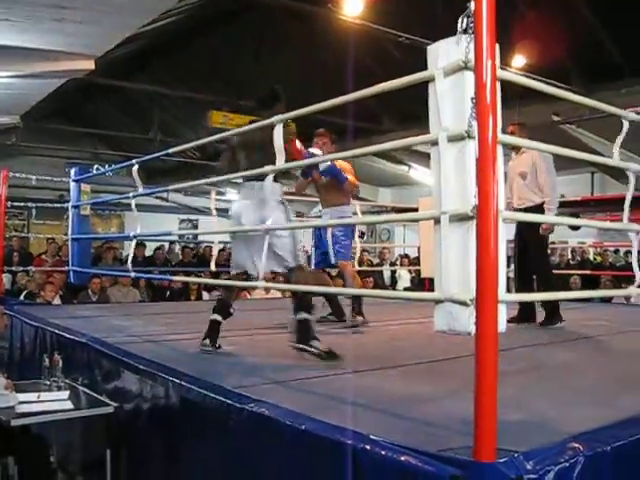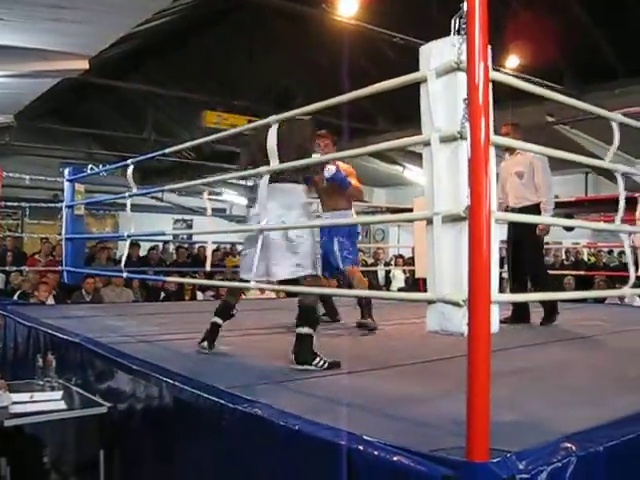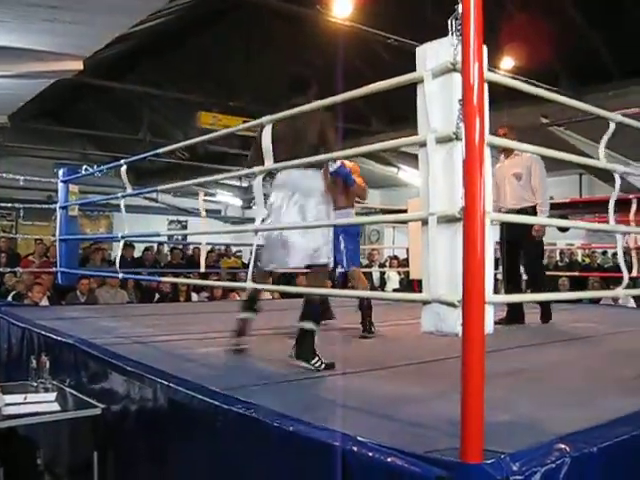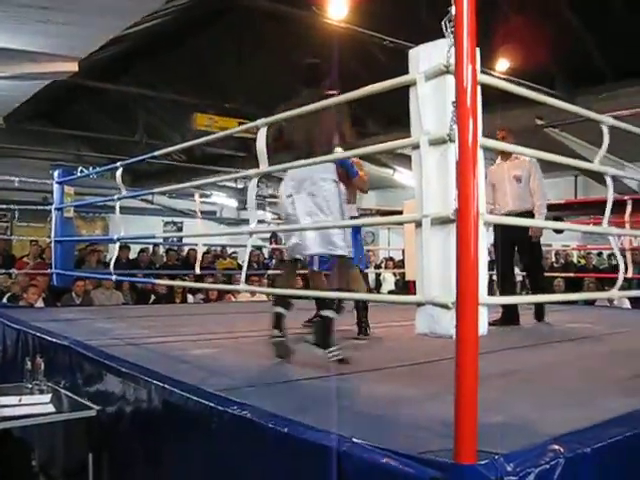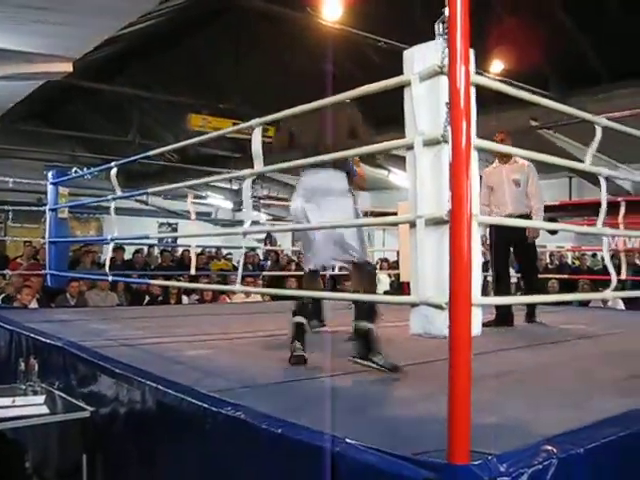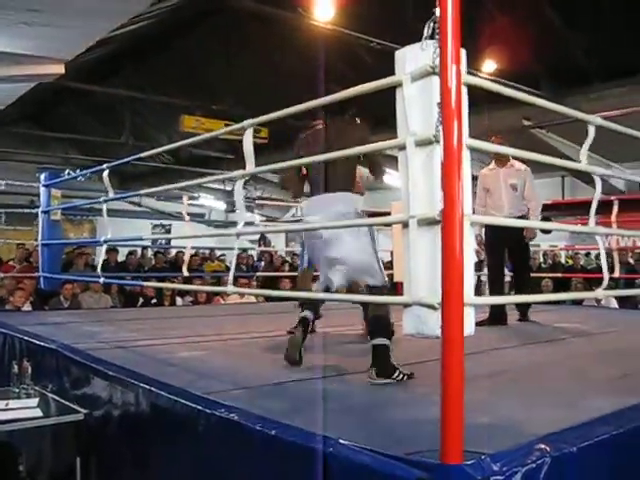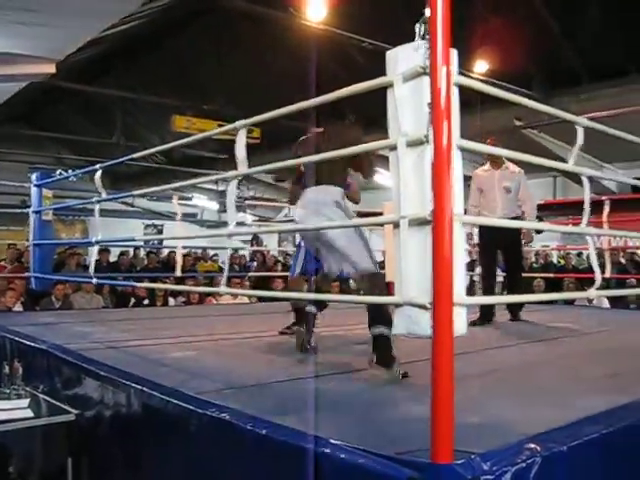
dt=0.1s
person 1, frame 1
left shoulder: (241, 133)
right shoulder: (281, 125)
left elbow: (222, 169)
right elbow: (291, 158)
right wrist: (298, 152)
left hip: (244, 198)
right hip: (269, 195)
left knee: (240, 272)
right knee: (296, 267)
left ankle: (211, 334)
right ankle: (304, 335)
person 1, frame 2
left shoulder: (261, 131)
right shoulder: (304, 126)
left elbow: (244, 170)
right elbow: (314, 166)
left hip: (265, 199)
right hip: (294, 200)
left knee: (247, 273)
right knee: (309, 276)
left ankle: (210, 336)
right ankle: (303, 350)
person 1, frame 3
left shoulder: (274, 120)
right shoulder: (321, 114)
left elbow: (254, 161)
right elbow: (331, 150)
left hip: (282, 186)
right hip: (312, 185)
left knee: (266, 266)
right knee: (319, 268)
left ankle: (240, 330)
right ankle: (305, 346)
person 1, frame 4
left shoulder: (285, 109)
right shoulder: (334, 103)
left elbow: (271, 150)
right elbow: (349, 143)
left hip: (293, 179)
right hip: (323, 177)
left knee: (293, 258)
right knee: (339, 257)
left ankle: (279, 328)
right ankle: (324, 334)
person 1, frame 5
left shoulder: (295, 117)
right shoulder: (346, 110)
left elbow: (276, 154)
right elbow: (368, 147)
left hip: (306, 188)
right hip: (335, 185)
left knee: (312, 270)
right knee: (363, 267)
left ankle: (297, 341)
right ankle: (367, 347)
person 1, frame 6
left shoulder: (308, 137)
right shoulder: (356, 129)
left elbow: (289, 182)
right elbow: (378, 172)
left hip: (314, 213)
right hip: (345, 208)
left knee: (325, 283)
right knee: (376, 287)
left ankle: (300, 331)
right ankle: (382, 365)
person 1, frame 7
left shoulder: (312, 140)
right shoulder: (351, 132)
right elbow: (367, 172)
left hip: (305, 207)
right hip: (329, 201)
left knee: (330, 270)
right knee: (372, 277)
left ankle: (307, 327)
right ankle: (383, 354)
person 2, frame 1
left shoulder: (538, 155)
right shoulder: (512, 163)
left elbow: (549, 186)
left wrist: (549, 217)
left hip: (537, 213)
left knee: (539, 263)
right knee: (521, 266)
left ankle: (552, 311)
right ankle: (526, 311)
person 2, frame 2
left shoulder: (533, 157)
right shoulder: (504, 166)
left elbow: (545, 188)
right elbow: (501, 197)
left wrist: (545, 218)
left hip: (532, 214)
right hip: (513, 218)
left knee: (534, 264)
right knee: (515, 267)
left ankle: (549, 309)
right ankle: (520, 312)
person 2, frame 3
left shoulder: (530, 158)
right shoulder: (498, 167)
left elbow: (541, 190)
right elbow: (495, 199)
left wrist: (541, 219)
left hip: (528, 215)
right hip: (508, 219)
left knee: (533, 265)
right knee: (509, 268)
left ankle: (545, 309)
right ankle: (514, 313)
person 2, frame 4
left shoulder: (528, 163)
right shoulder: (492, 171)
left elbow: (539, 194)
right elbow: (489, 202)
left wrist: (539, 221)
left hip: (526, 220)
right hip: (502, 223)
left knee: (533, 267)
right knee: (504, 270)
left ankle: (539, 309)
right ankle: (509, 314)
person 2, frame 5
left shoulder: (526, 167)
right shoulder: (488, 172)
left elbow: (536, 197)
right elbow: (484, 204)
left wrist: (536, 223)
left hip: (522, 222)
right hip: (498, 225)
left knee: (528, 269)
right knee: (500, 271)
left ankle: (531, 310)
right ankle: (503, 315)
person 2, frame 6
left shoulder: (522, 171)
right shoulder: (484, 174)
left elbow: (532, 200)
right elbow: (480, 204)
right wrist: (478, 231)
right hip: (494, 226)
left knee: (521, 269)
right knee: (494, 272)
left ankle: (523, 310)
right ankle: (497, 315)
person 2, frame 7
left shoulder: (516, 173)
right shoulder: (479, 175)
left elbow: (527, 202)
right elbow: (473, 204)
left wrist: (529, 227)
left hip: (511, 225)
right hip: (487, 226)
left knee: (514, 270)
right knee: (487, 271)
left ankle: (515, 310)
right ankle: (486, 313)
person 3, frame 1
left shoulder: (342, 166)
right shoulder: (315, 168)
left elbow: (355, 189)
right elbow: (298, 190)
left wrist: (336, 173)
right wrist: (307, 172)
left hip: (341, 220)
right hip: (323, 221)
left knee: (344, 263)
right knee: (317, 270)
left ankle: (357, 311)
right ankle: (336, 312)
person 3, frame 2
left shoulder: (345, 170)
right shoulder: (315, 172)
left elbow: (359, 195)
left wrist: (341, 180)
right wrist: (308, 180)
left hip: (343, 224)
right hip: (325, 226)
left knee: (350, 269)
left ankle: (367, 315)
right ankle: (332, 312)
person 3, frame 3
left shoulder: (349, 166)
left elbow: (363, 194)
left wrist: (346, 175)
left hip: (345, 222)
left knee: (352, 270)
left ankle: (367, 321)
person 3, frame 4
left shoulder: (352, 163)
left elbow: (364, 187)
left hip: (347, 219)
right knee: (316, 269)
left ankle: (363, 323)
right ankle: (321, 312)
person 3, frame 5
left shoulder: (347, 160)
right shoulder: (315, 162)
left elbow: (362, 183)
right elbow: (303, 185)
left wrist: (348, 167)
left hip: (344, 216)
right hip: (322, 219)
left knee: (356, 266)
right knee: (312, 267)
left ankle: (361, 320)
right ankle: (315, 315)
person 3, frame 6
left shoulder: (344, 166)
right shoulder: (310, 167)
left elbow: (359, 190)
right elbow: (296, 193)
right wrist: (301, 174)
left hip: (341, 224)
right hip: (318, 222)
right knee: (304, 274)
right ankle: (307, 320)
person 3, frame 7
right shoulder: (305, 171)
left elbow: (356, 198)
right elbow: (292, 199)
right wrist: (298, 179)
right knee: (295, 279)
right ankle: (300, 321)
